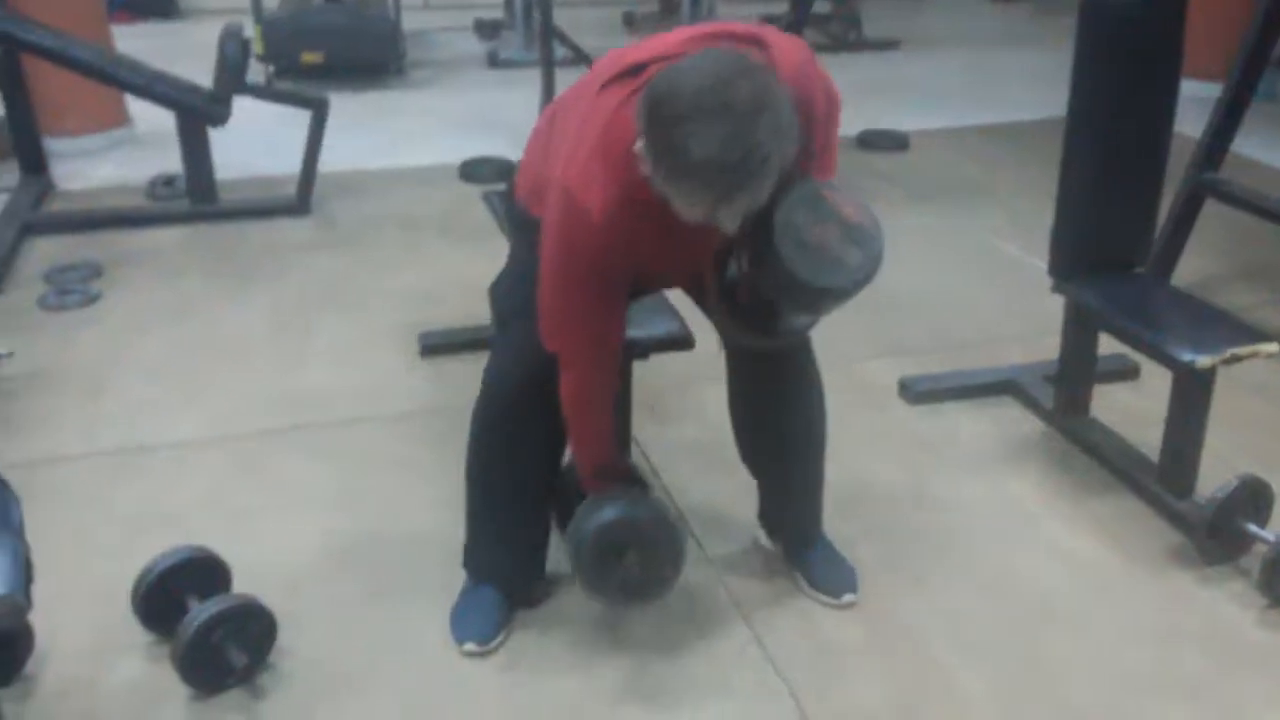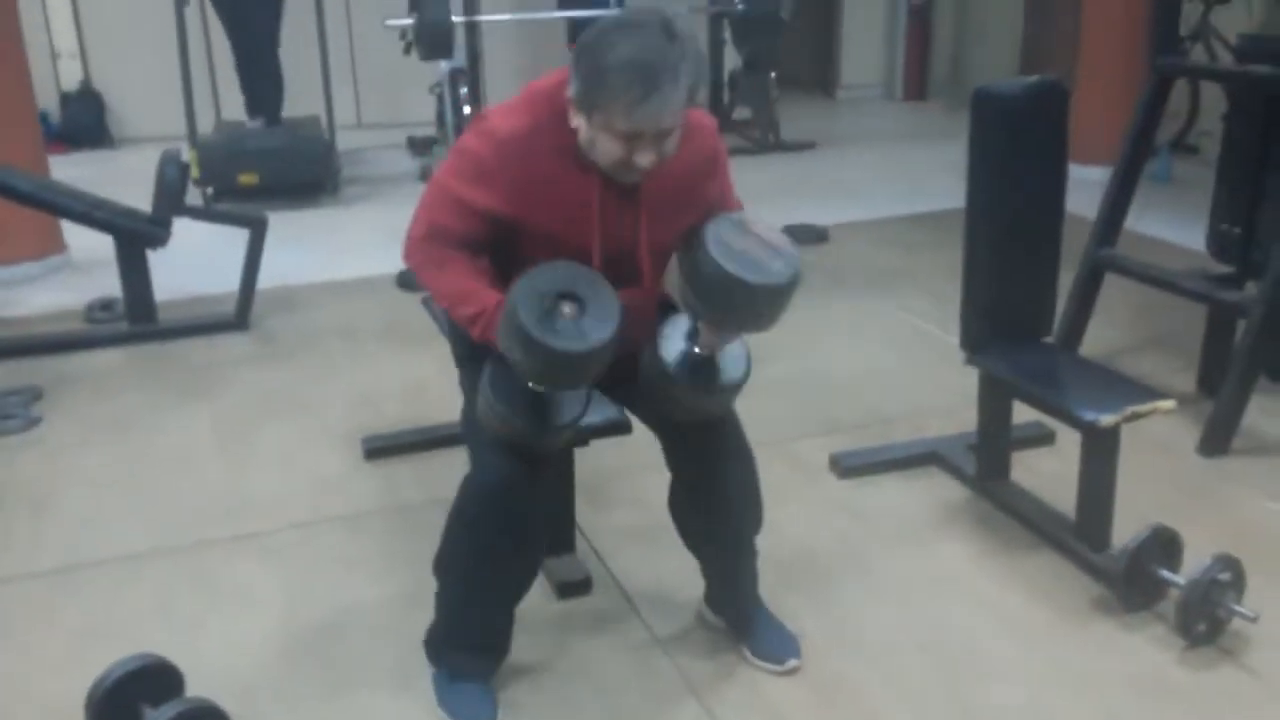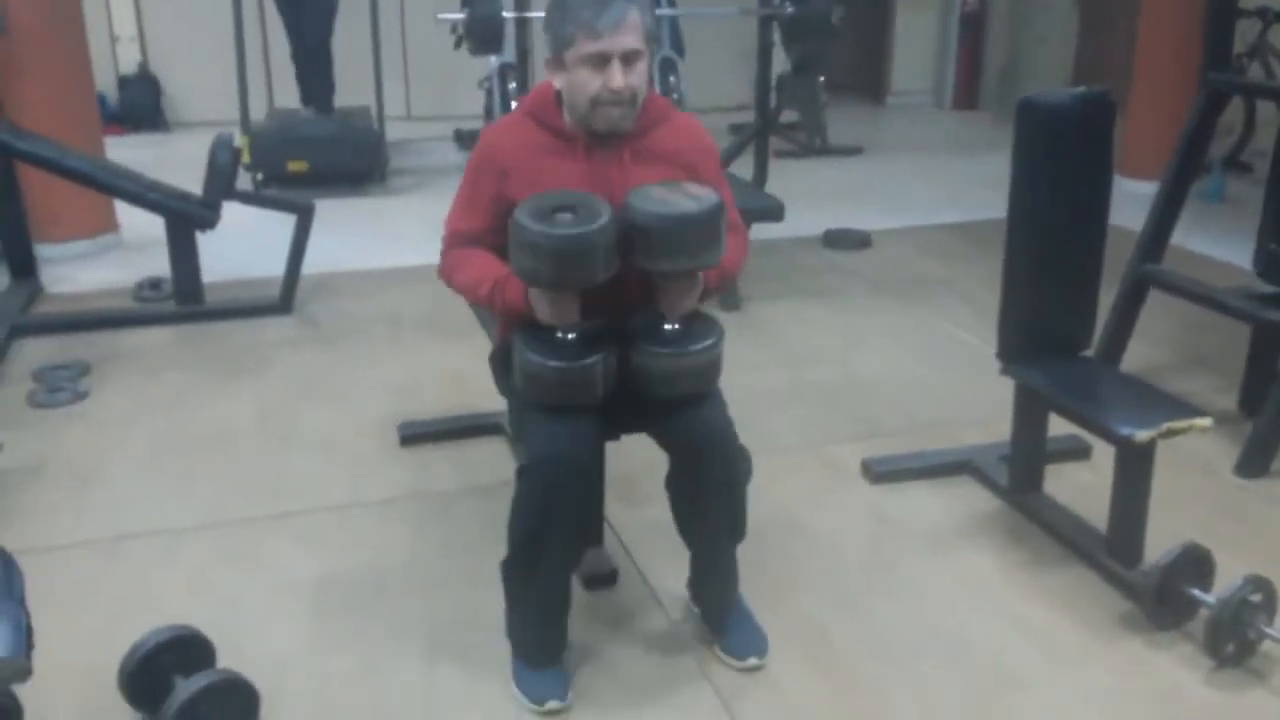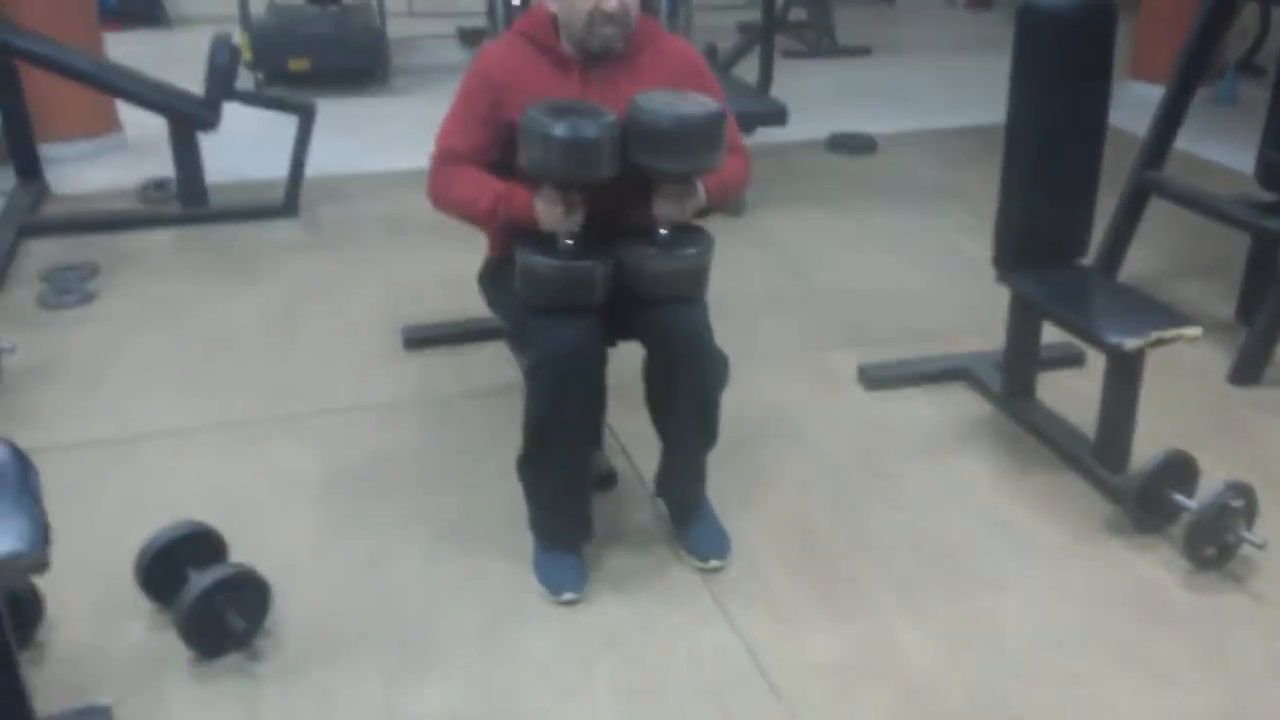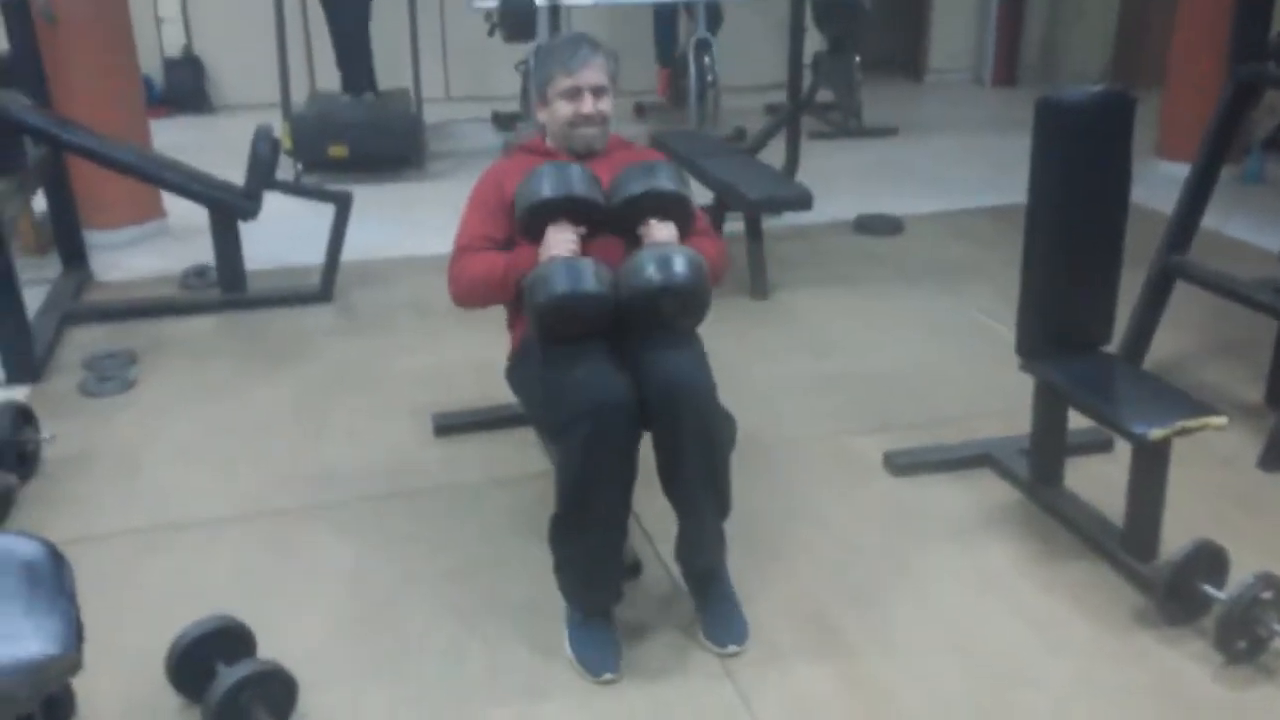
dt=1s
person 1, frame 1
left shoulder: (795, 82)
right shoulder: (591, 192)
right elbow: (584, 355)
right wrist: (601, 477)
right hip: (561, 206)
left knee: (779, 351)
right knee: (523, 374)
left ankle: (797, 531)
right ankle: (496, 573)
person 1, frame 2
left shoulder: (699, 143)
right shoulder: (507, 142)
right elbow: (431, 242)
right wrist: (499, 324)
left hip: (639, 329)
left knee: (716, 446)
right knee: (504, 480)
left ankle: (736, 603)
right ankle: (461, 656)
person 1, frame 3
left shoulder: (684, 138)
right shoulder: (508, 144)
left elbow: (730, 234)
right elbow: (461, 251)
left wrist: (700, 279)
right wrist: (523, 295)
left knee: (713, 445)
right knee: (560, 460)
left ankle: (719, 596)
right ankle: (535, 641)
person 1, frame 4
left shoulder: (676, 60)
right shoulder: (504, 65)
left elbow: (732, 155)
right elbow: (448, 174)
left wrist: (698, 192)
right wrist: (528, 206)
left knee: (688, 335)
right knee: (566, 349)
left ankle: (686, 495)
right ankle: (557, 527)
person 1, frame 5
left shoulder: (647, 165)
right shoulder: (507, 177)
left elbow: (713, 251)
right elbow: (465, 279)
left wrist: (679, 249)
right wrist: (533, 260)
right hip: (558, 333)
left knee: (690, 397)
right knee: (602, 408)
left ankle: (707, 569)
right ankle: (587, 598)
